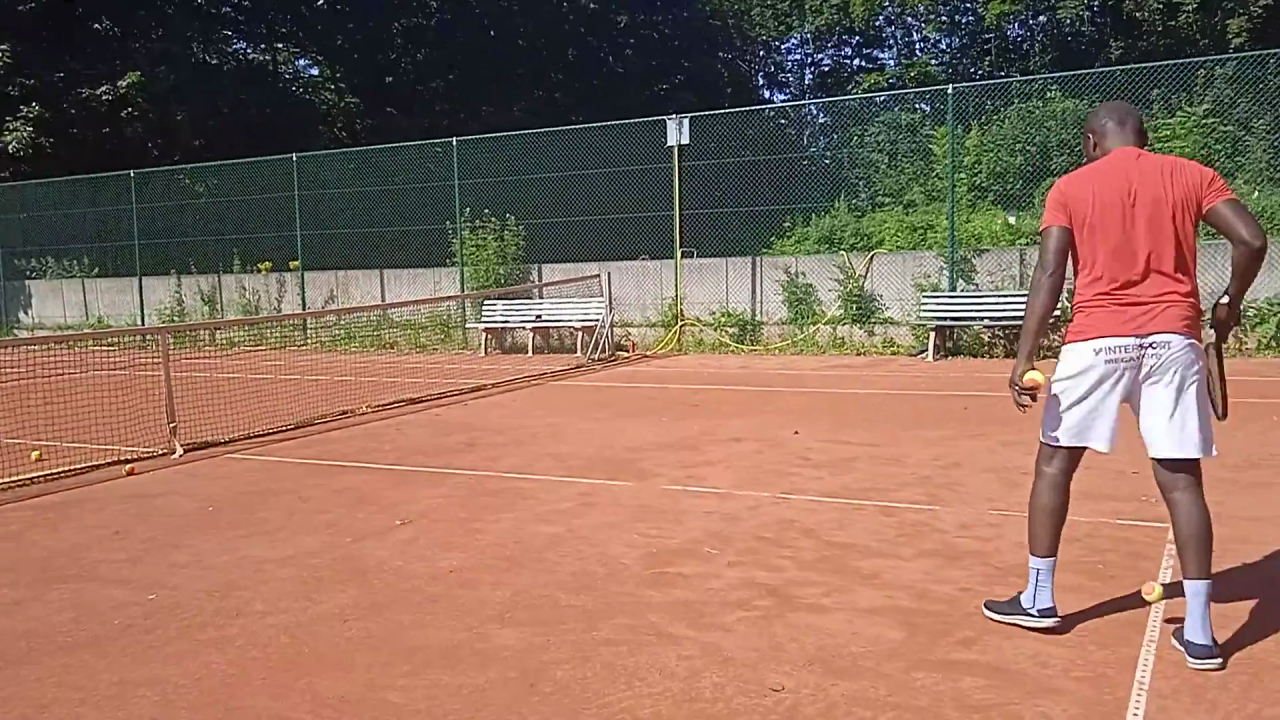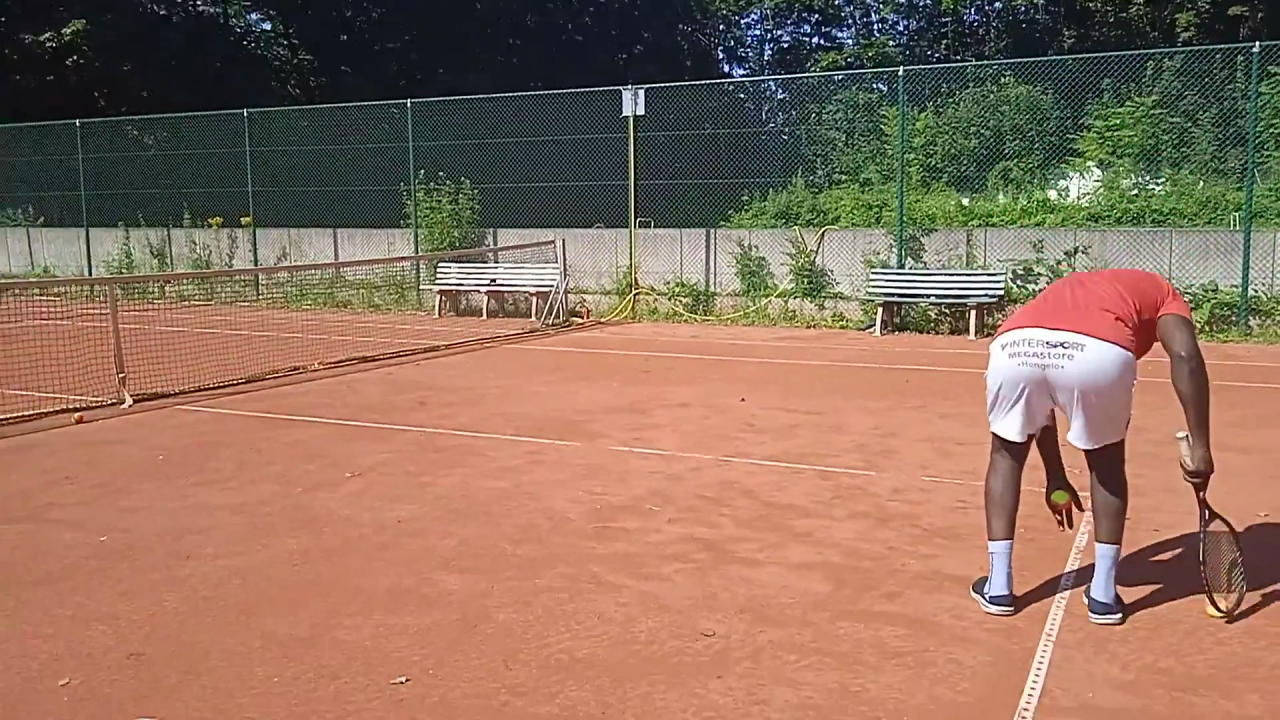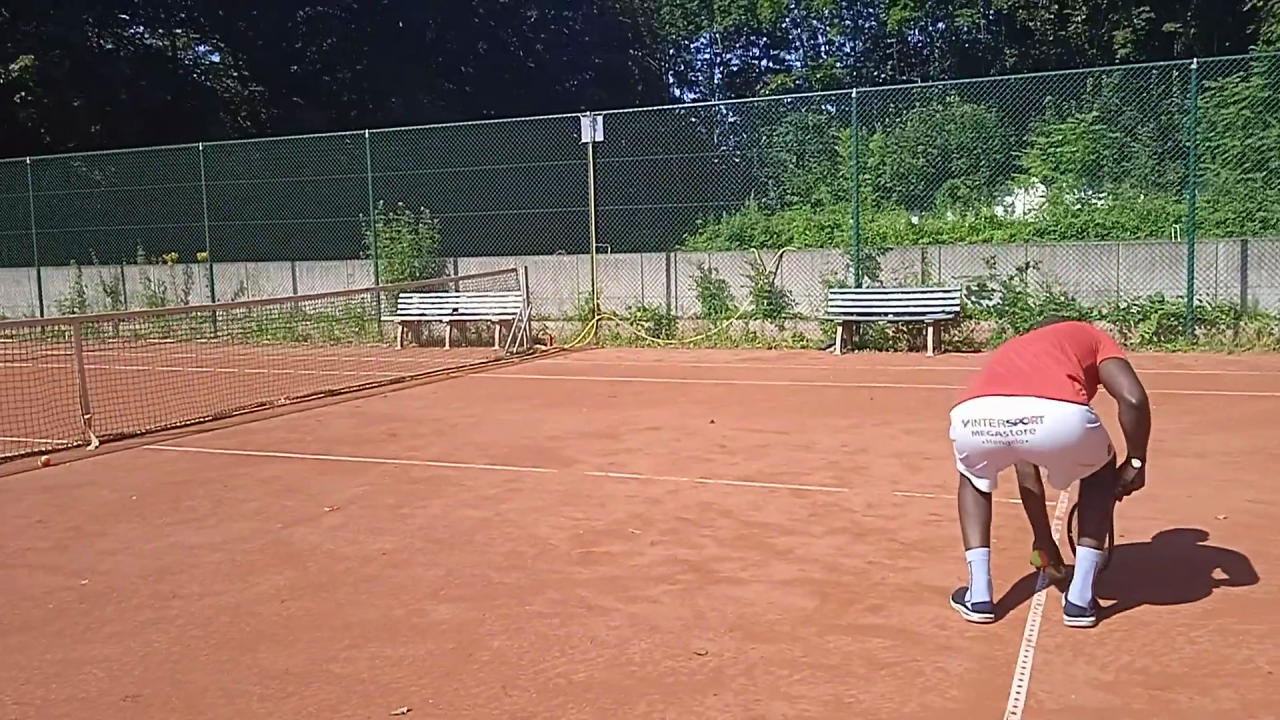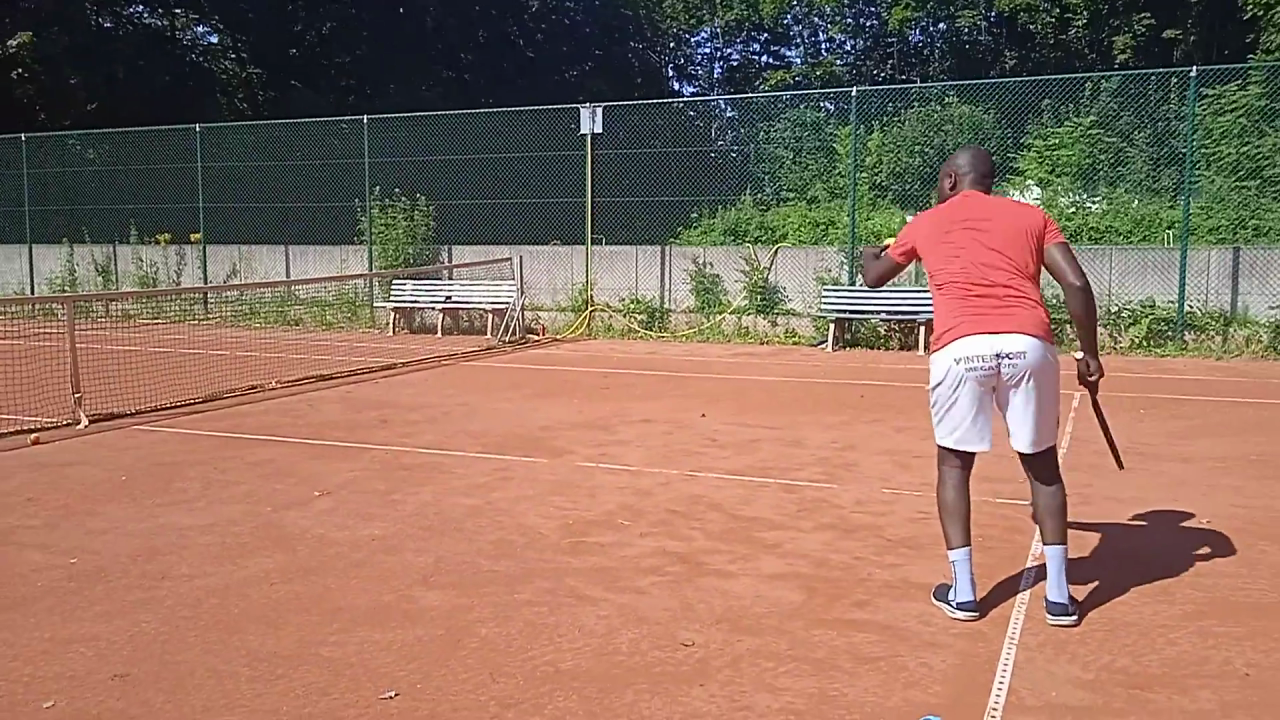
dt=0.7s
person 1, frame 1
left shoulder: (1072, 186)
right shoulder: (1195, 175)
left elbow: (1049, 273)
right elbow: (1252, 241)
left wrist: (1025, 355)
right wrist: (1231, 302)
left hip: (1098, 340)
right hip: (1174, 340)
left knee: (1054, 462)
right knee: (1180, 480)
left ankle: (1038, 598)
right ankle: (1199, 630)
person 1, frame 2
left shoulder: (1065, 286)
right shoulder: (1160, 292)
left elbow: (1043, 405)
right elbow: (1186, 354)
left wrist: (1055, 478)
right wrist: (1200, 444)
left hip: (1016, 343)
right hip: (1099, 351)
left knee: (1006, 453)
right knee: (1107, 459)
left ankle: (998, 584)
right ankle: (1103, 593)
person 1, frame 3
right shoulder: (1092, 337)
left elbow: (1025, 468)
right elbow: (1133, 398)
left wrist: (1043, 536)
right wrist: (1136, 462)
left hip: (975, 414)
right hip: (1058, 413)
left knee: (975, 479)
right knee: (1100, 472)
left ankle: (978, 592)
right ankle: (1080, 597)
person 1, frame 4
left shoulder: (926, 221)
right shoulder: (1030, 215)
left elbow: (874, 276)
right elbow: (1077, 284)
left wrist: (869, 256)
right wrist: (1089, 353)
left hip: (960, 348)
right hip: (1027, 345)
left knee: (954, 462)
right knee: (1042, 465)
left ankle: (963, 590)
right ankle: (1059, 593)
